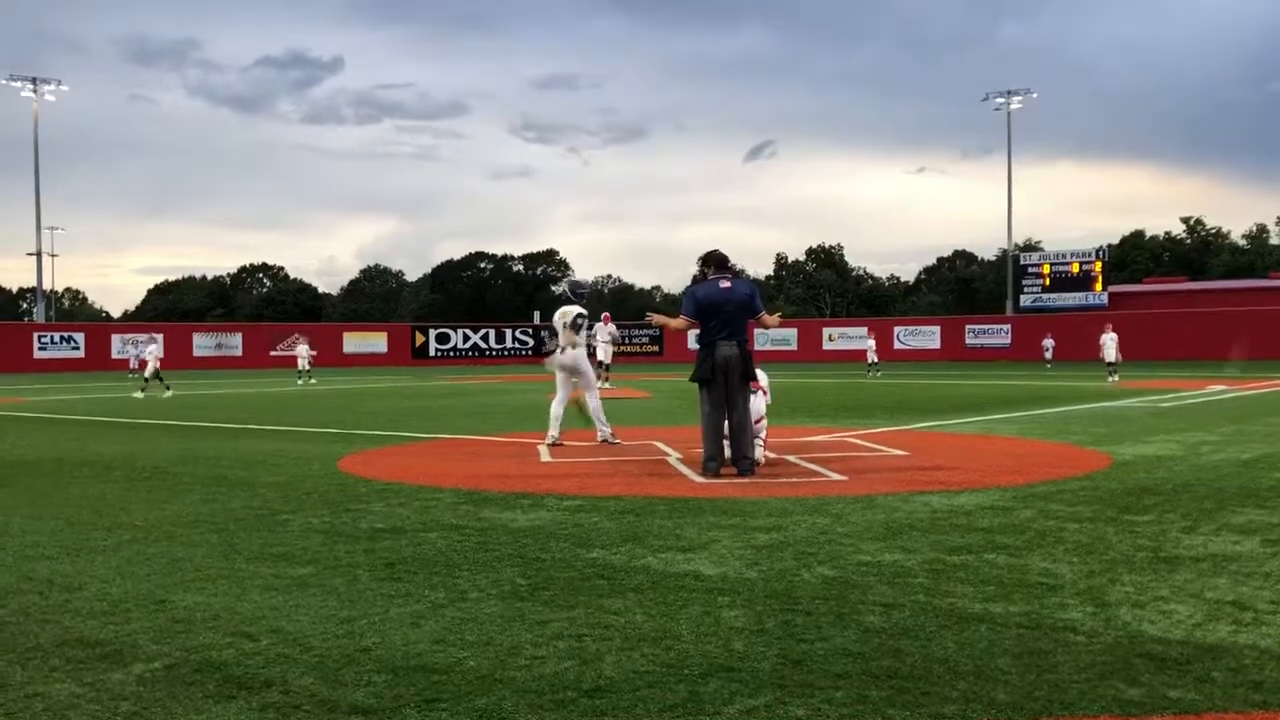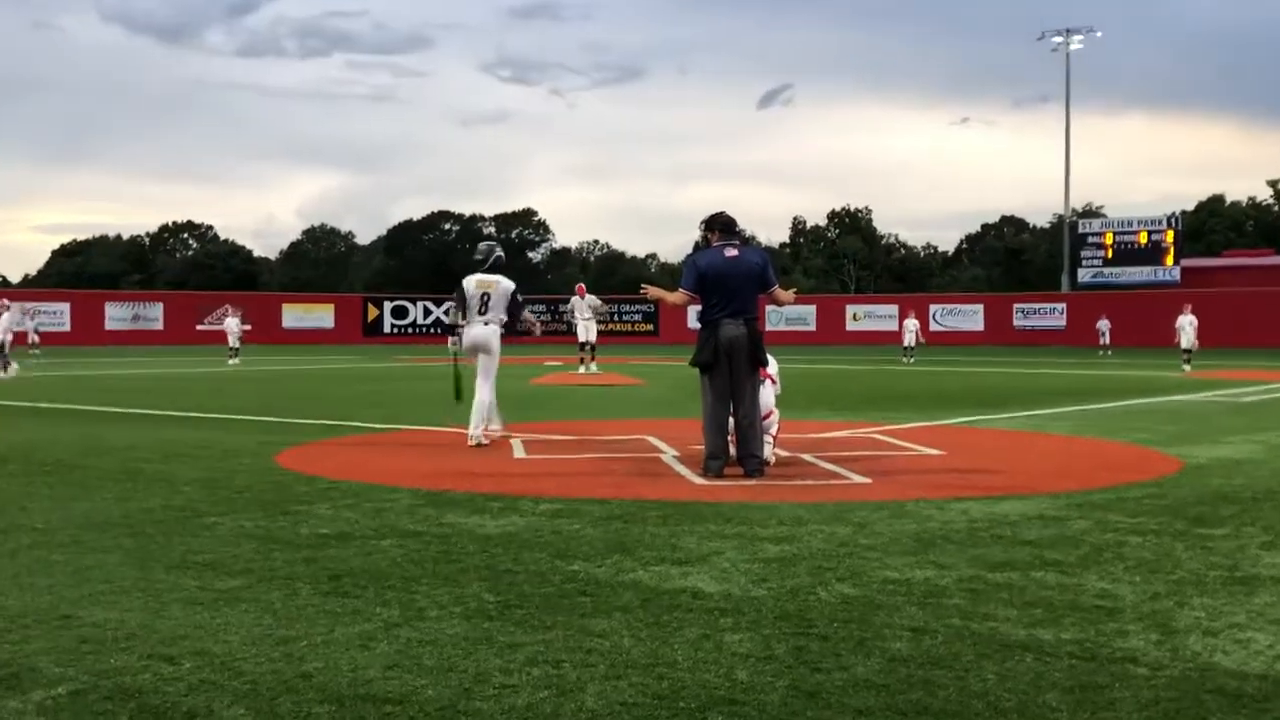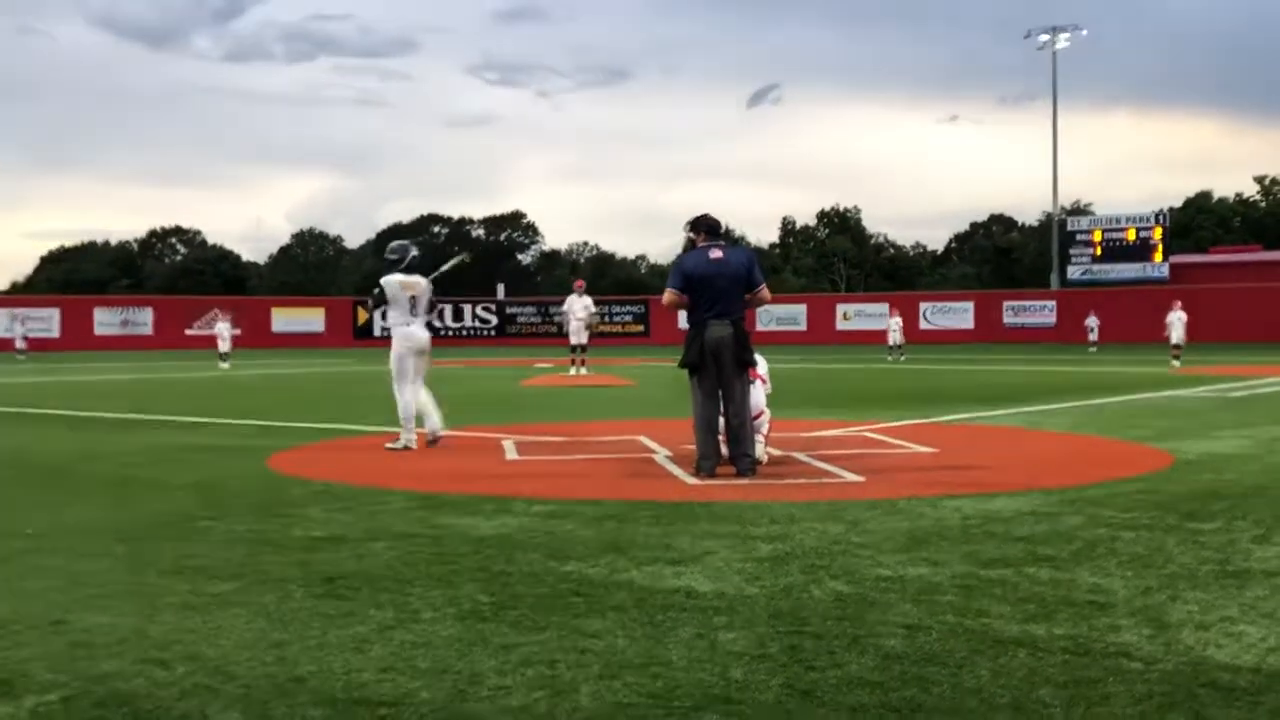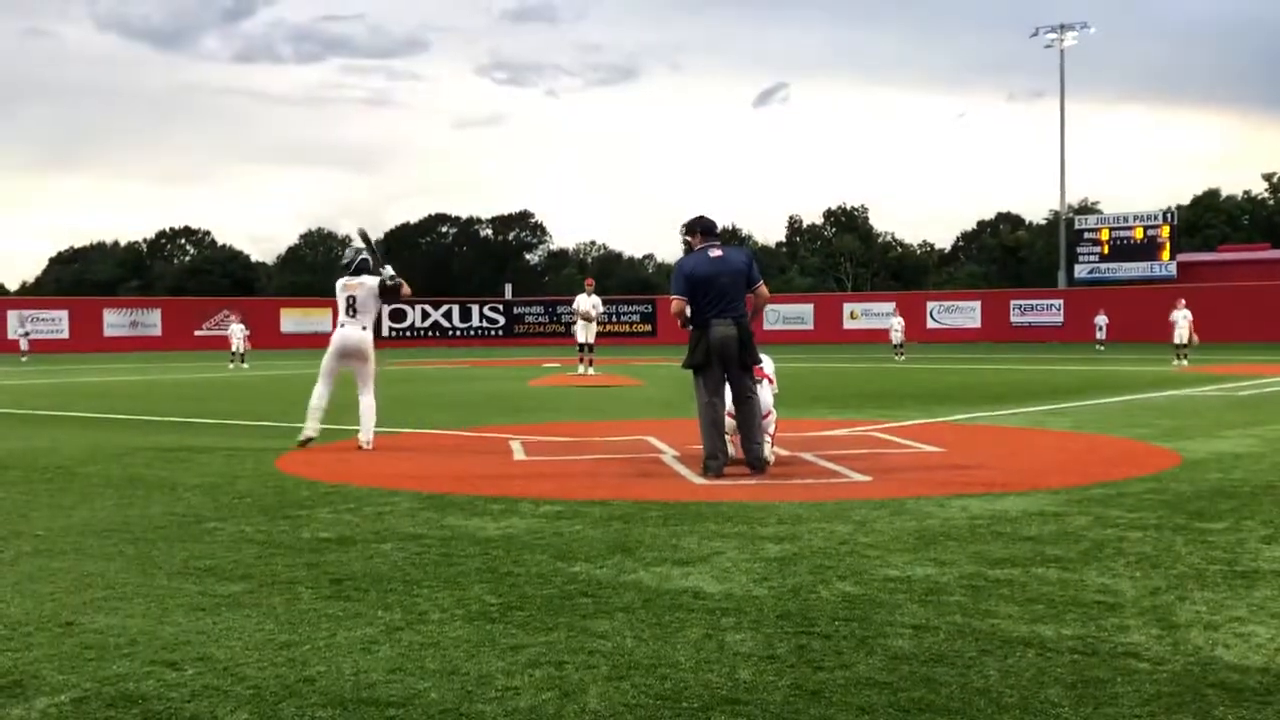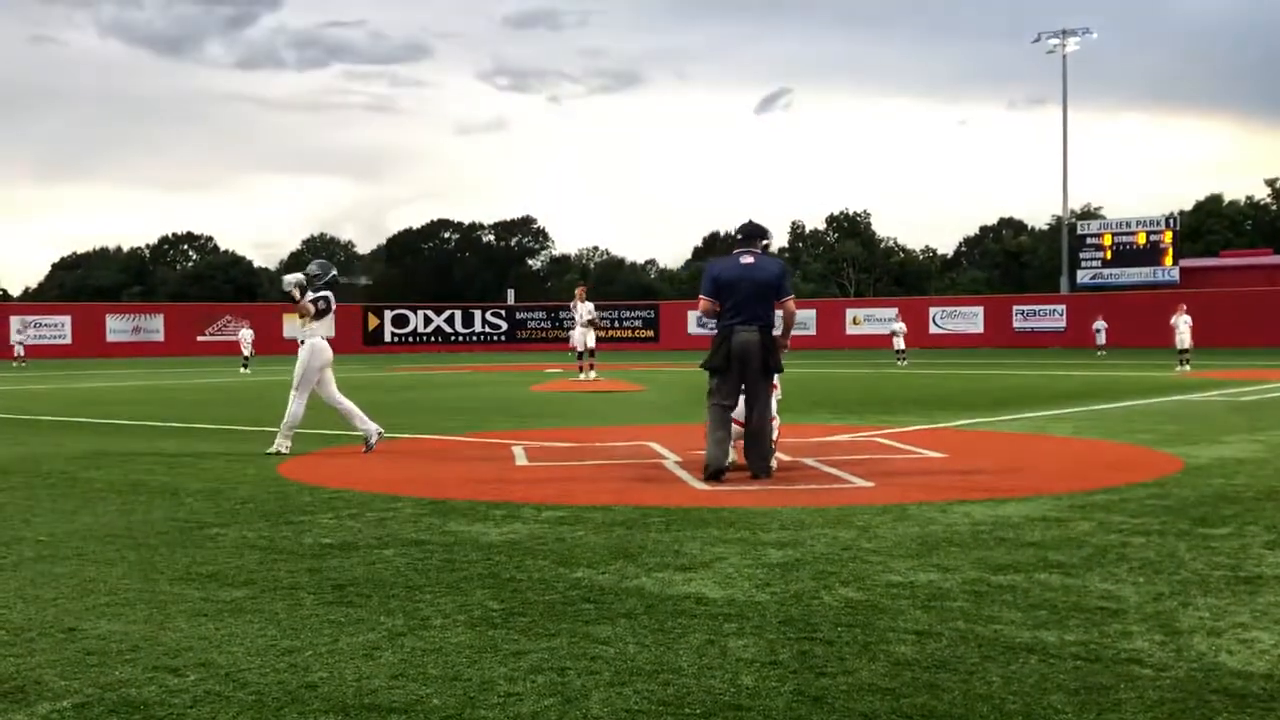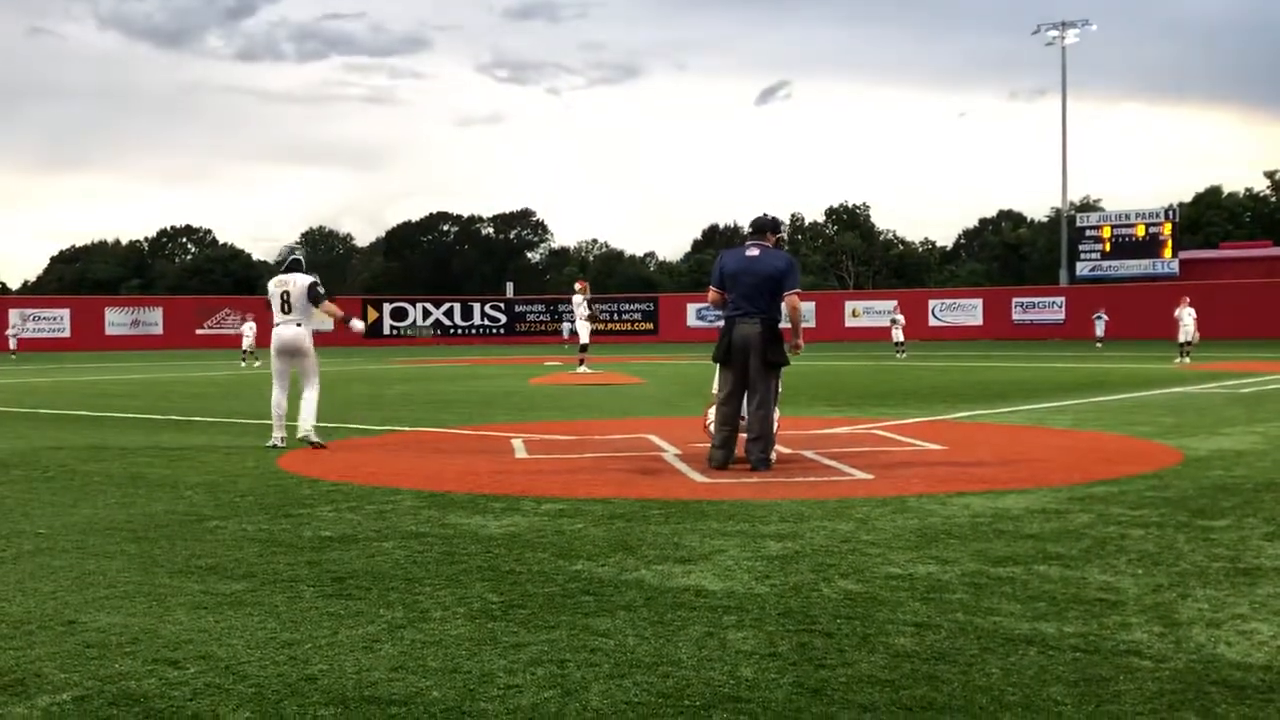
dt=0.7s
person 1, frame 1
left shoulder: (697, 291)
right shoulder: (748, 287)
left elbow: (682, 325)
right elbow: (765, 322)
left wrist: (663, 320)
right wrist: (774, 320)
left hip: (711, 355)
right hip: (738, 354)
left knee: (712, 411)
right knee: (740, 410)
left ankle: (712, 464)
right ankle: (745, 463)
person 1, frame 2
left shoulder: (699, 259)
right shoulder: (758, 256)
left elbow: (682, 299)
right elbow: (778, 298)
left wrist: (659, 294)
right wrist: (789, 297)
left hip: (715, 336)
right hip: (746, 334)
left knee: (715, 402)
right knee: (747, 401)
left ankle: (715, 463)
right ankle: (753, 463)
person 1, frame 3
left shoulder: (686, 261)
right shoulder: (745, 256)
left elbow: (669, 300)
right elbow: (764, 297)
left wrist: (690, 305)
left hip: (702, 336)
right hip: (734, 335)
left knee: (705, 402)
right knee: (738, 401)
left ankle: (707, 463)
right ankle: (745, 463)
person 1, frame 4
left shoulder: (686, 264)
right shoulder: (743, 256)
left elbow: (677, 308)
right elbow: (763, 295)
left wrist: (685, 321)
right wrist: (748, 321)
left hip: (706, 337)
right hip: (738, 334)
left knee: (711, 401)
right knee: (746, 397)
left ankle: (714, 463)
right ankle: (755, 458)
person 1, frame 5
left shoulder: (716, 266)
right shoulder: (776, 266)
left elbow: (705, 308)
right elbow: (790, 309)
right wrist: (785, 337)
left hip: (728, 340)
right hip: (761, 341)
left knee: (719, 402)
right knee: (759, 405)
left ankle: (716, 460)
right ankle: (760, 465)
person 1, frame 6
left shoulder: (725, 258)
right shoulder: (783, 260)
left elbow: (713, 299)
right elbow: (792, 304)
right wrist: (797, 336)
left hip: (733, 332)
right hip: (765, 334)
left knee: (728, 396)
right knee: (762, 398)
left ankle: (720, 455)
right ankle: (759, 457)
person 2, frame 1
left shoulder: (558, 313)
right shoulder: (580, 312)
left elbow: (556, 338)
right elbow: (571, 333)
left wrist: (556, 354)
right wrist: (559, 352)
left hip: (561, 356)
right hip: (577, 354)
left knee: (561, 396)
right knee: (592, 394)
left ankle: (552, 435)
right ankle: (604, 433)
person 2, frame 2
left shoulder: (468, 281)
right shoulder: (507, 285)
left elbow: (457, 309)
right elbow: (521, 312)
left wrist: (454, 334)
right wrist: (535, 324)
left hip: (469, 333)
right hip: (490, 334)
left knee: (485, 382)
right knee: (484, 384)
left ankle: (494, 424)
right ankle: (475, 434)
person 2, frame 3
left shoulder: (388, 282)
right shoulder: (425, 283)
left elbow: (373, 305)
left hip: (403, 336)
right hip: (422, 334)
left knee: (403, 388)
right knee: (416, 386)
left ankle: (408, 438)
right ankle: (434, 427)
person 2, frame 4
left shoulder: (340, 283)
right shoulder: (375, 281)
right elbow: (405, 291)
right wrist: (391, 276)
left hip: (341, 336)
right hip: (365, 338)
left knee: (323, 384)
right knee: (366, 391)
left ankle: (311, 429)
right ankle: (366, 437)
person 2, frame 5
left shoulder: (325, 297)
right shoulder: (311, 293)
left elbow: (307, 311)
right elbow: (300, 305)
left wrist: (295, 298)
right wrist: (296, 289)
left hip: (314, 348)
right hip: (317, 350)
left knee: (298, 396)
right knee: (334, 397)
left ankle: (282, 443)
right ankle: (372, 431)
person 2, frame 6
left shoulder: (272, 283)
right shoulder: (308, 281)
right elbow: (323, 305)
right wrist: (349, 321)
left hip: (279, 335)
right hip: (302, 334)
left knee: (279, 388)
right knee: (311, 385)
left ankle: (278, 436)
right ankle: (307, 429)
